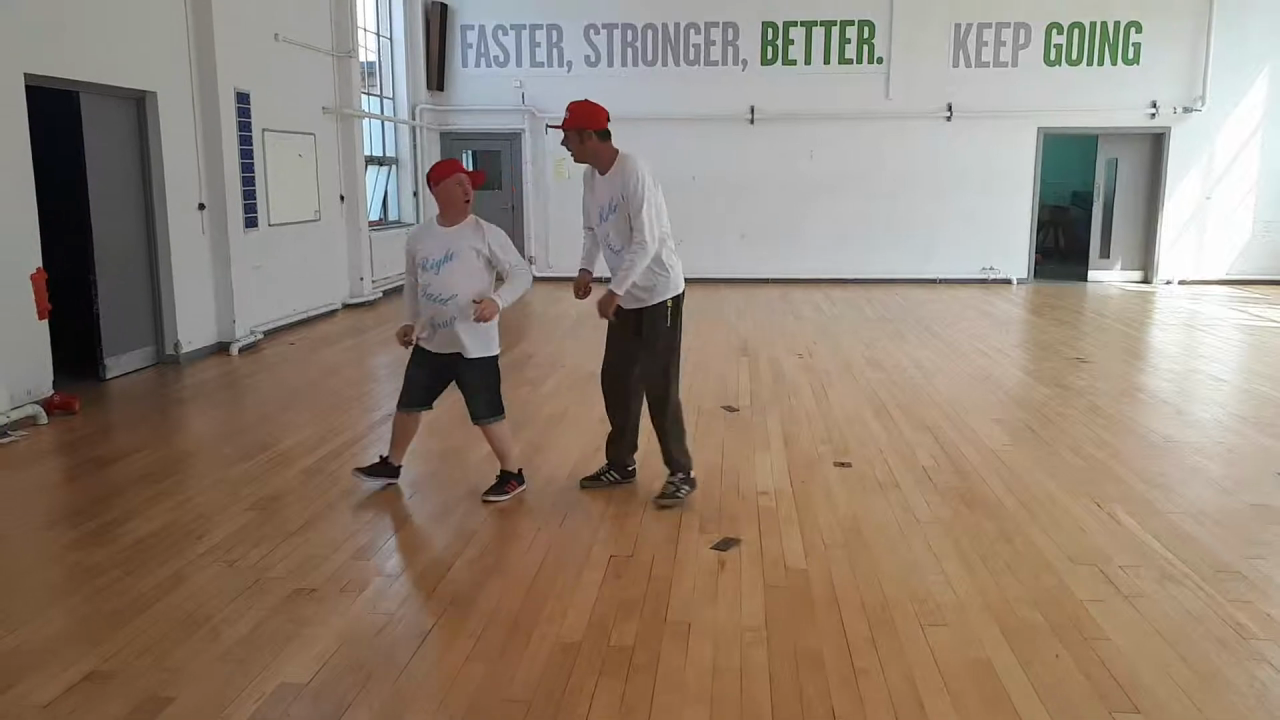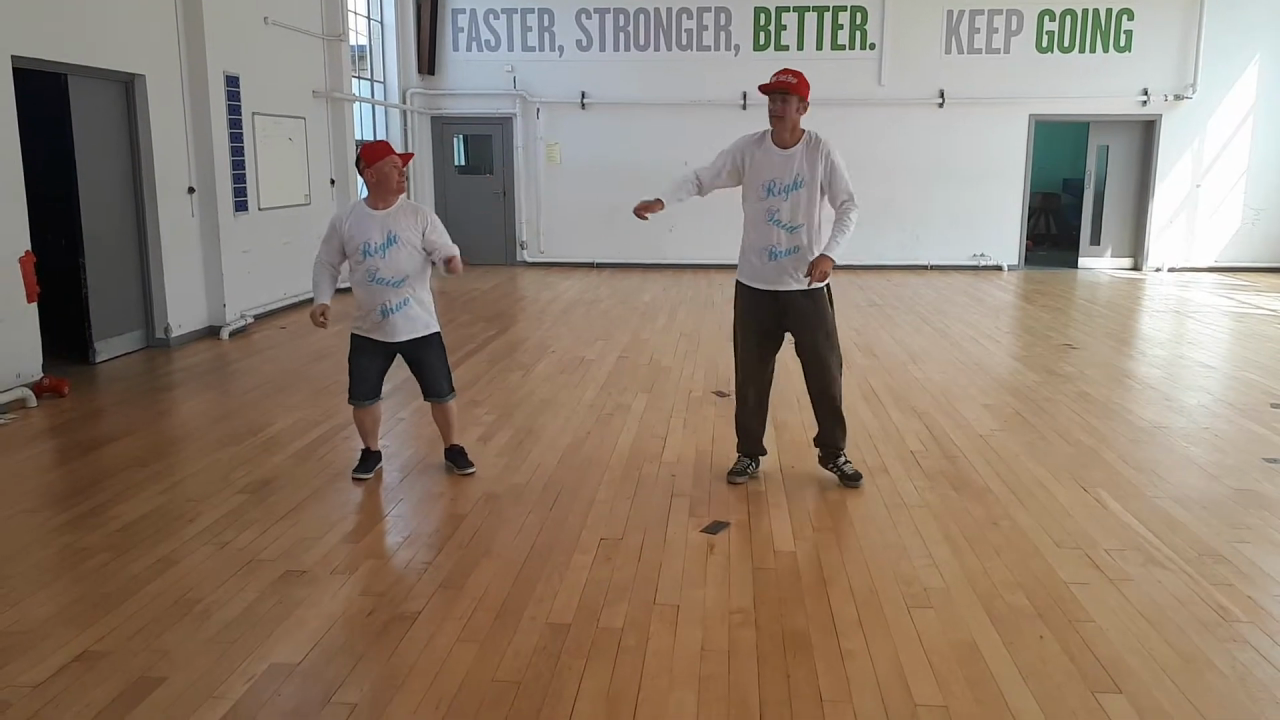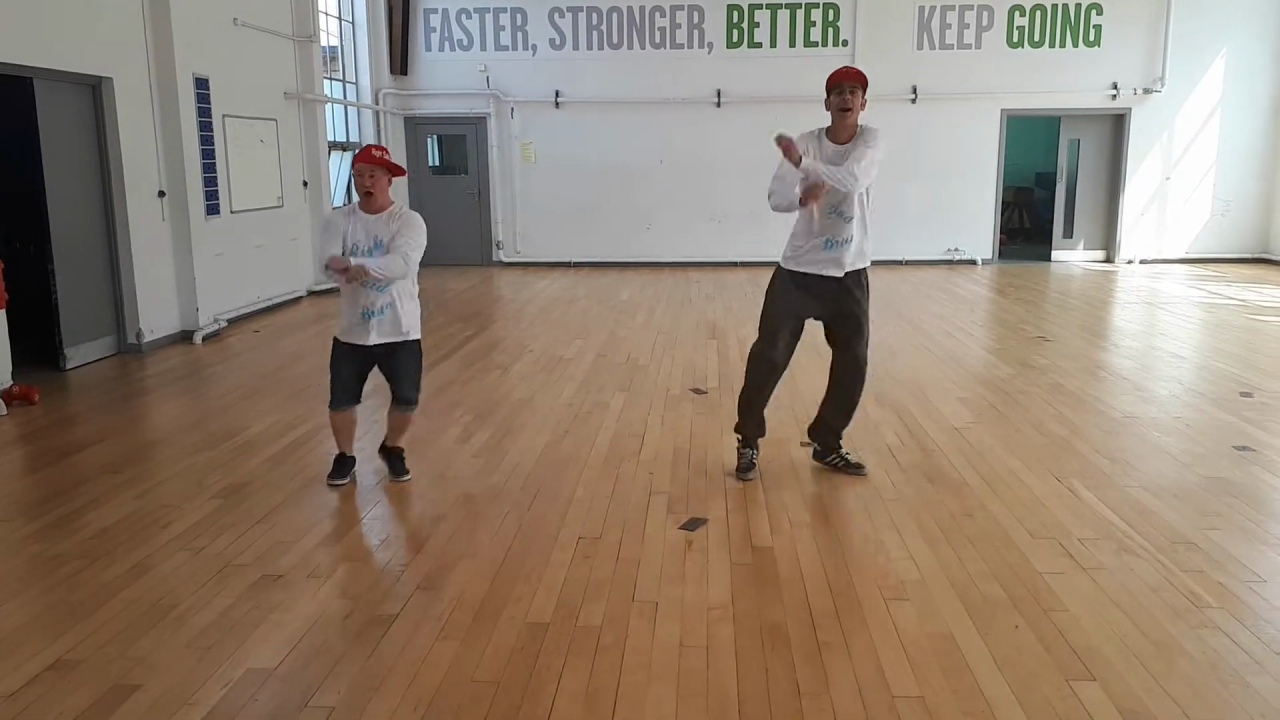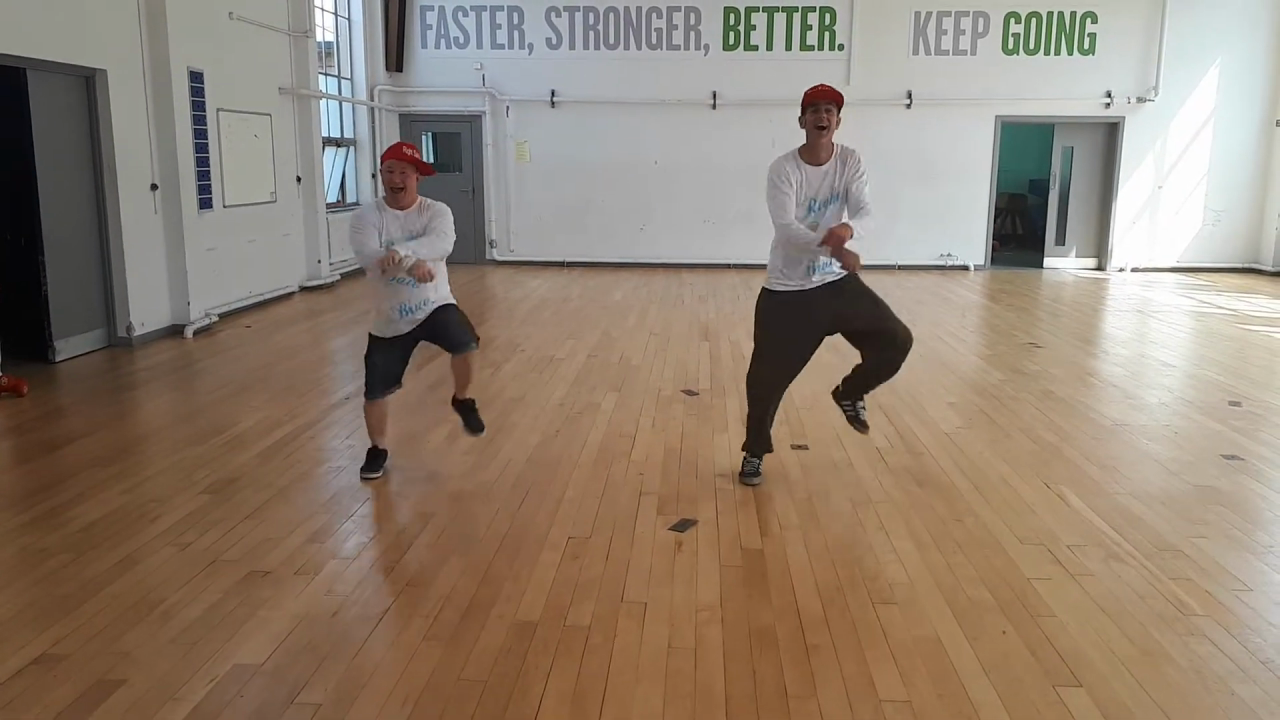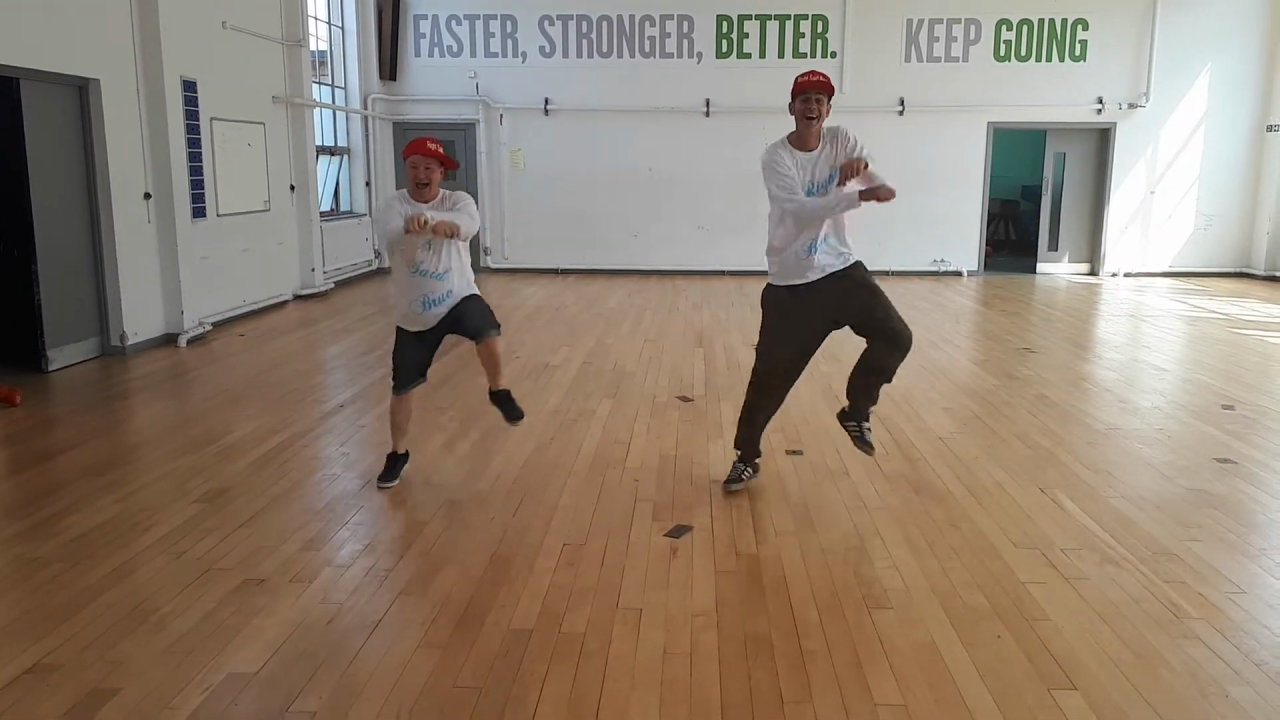
dt=1s
person 1, frame 1
left shoulder: (634, 175)
right shoulder: (591, 177)
left elbow: (647, 240)
left wrist: (617, 291)
right wrist: (586, 268)
left hip: (658, 295)
right hip: (622, 299)
left knee: (659, 386)
right knee: (616, 382)
left ankle: (680, 472)
right ankle: (621, 462)
person 1, frame 2
left shoulder: (821, 152)
right shoulder: (746, 148)
left elbow: (848, 206)
right elbow: (701, 180)
left wrist: (829, 253)
right wrist: (663, 201)
left hip: (807, 284)
right hip: (754, 282)
left knee: (824, 370)
right knee: (751, 373)
left ankle: (833, 454)
right ankle: (749, 454)
person 1, frame 3
left shoulder: (870, 140)
right shoulder: (803, 142)
left elbow: (850, 182)
right elbow: (777, 198)
left wrist: (804, 159)
right wrist: (804, 189)
left hip: (849, 271)
right hip: (799, 269)
left knee: (852, 366)
right knee: (768, 356)
left ankle: (829, 446)
right ankle: (749, 440)
person 1, frame 4
left shoulder: (849, 159)
right shoulder: (782, 169)
left elbow: (862, 213)
right elbow: (786, 230)
left wrist: (846, 229)
right wrist: (829, 246)
left hip: (837, 280)
right hip: (786, 289)
left knee: (897, 341)
right knee: (767, 376)
left ankle: (851, 394)
right ankle: (755, 452)
person 1, frame 5
left shoulder: (841, 141)
right shoulder: (775, 157)
left elbow: (876, 184)
right elbow: (799, 211)
left wrist: (863, 171)
right wrist: (860, 194)
left hip: (842, 270)
right hip: (787, 282)
left knee: (895, 339)
right knee: (770, 373)
left ankle: (857, 411)
right ankle: (747, 456)
person 2, frame 1
left shoulder: (486, 235)
right shoulder: (419, 237)
left elbow: (521, 275)
left wrist: (497, 301)
right wrist: (409, 321)
left hip: (475, 345)
right hip: (430, 342)
left knee: (487, 414)
right knee: (409, 405)
left ankle: (512, 475)
right ankle: (391, 465)
person 2, frame 2
left shoulder: (419, 216)
right shoulder: (344, 222)
left elbow: (443, 251)
right elbow: (325, 265)
left wrist: (452, 259)
right wrist: (321, 300)
left hip: (419, 325)
right hip: (369, 330)
left knee: (441, 394)
right knee: (362, 398)
left ankle: (453, 449)
right ankle: (372, 453)
person 2, frame 3
left shoulder: (409, 222)
right shoulder: (338, 220)
left elbow: (403, 264)
right elbow: (332, 263)
left wrist: (353, 265)
right wrist: (346, 270)
left hip: (399, 329)
right hip: (352, 330)
left knee: (405, 402)
right knee: (342, 403)
left ankle: (393, 449)
right ankle: (345, 458)
person 2, frame 4
left shoulder: (435, 212)
right shoulder: (365, 217)
left elbow: (443, 243)
right elbow: (369, 258)
left wrist: (401, 255)
right wrist: (412, 262)
left hip: (435, 306)
right hip: (390, 319)
left knee: (465, 345)
right knee: (376, 393)
left ankle: (464, 401)
right ankle: (378, 451)
person 2, frame 5
left shoulder: (458, 201)
right shoulder: (391, 206)
left elbow: (467, 226)
right elbow: (392, 240)
left wrist: (425, 218)
right wrist: (433, 229)
left hip: (460, 298)
right hip: (413, 315)
left knee: (487, 331)
right knee: (403, 388)
left ankle: (498, 392)
right ankle: (397, 453)
